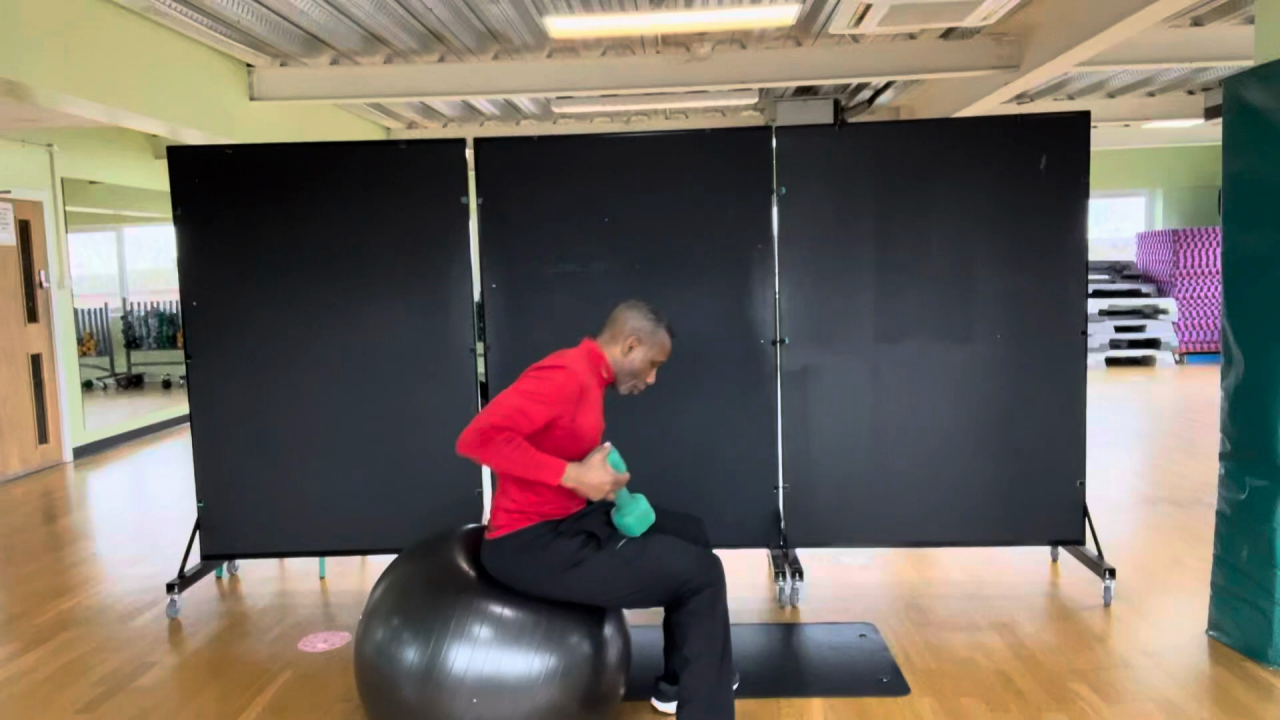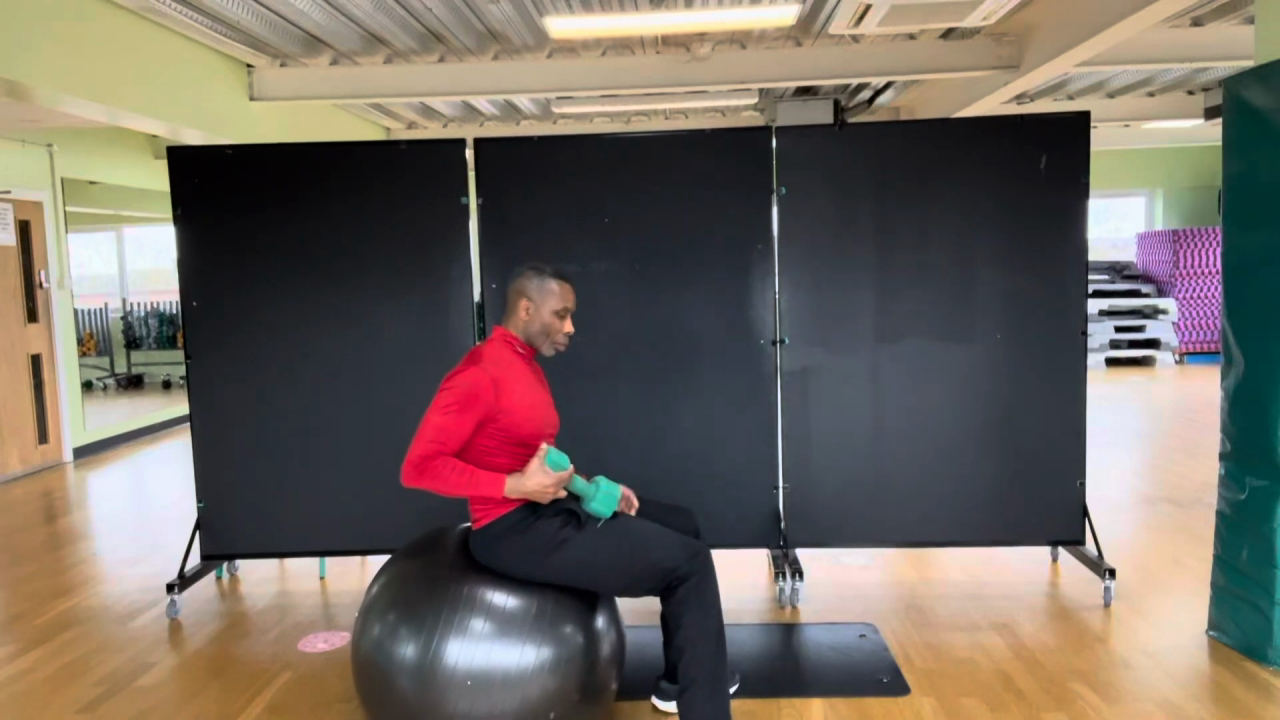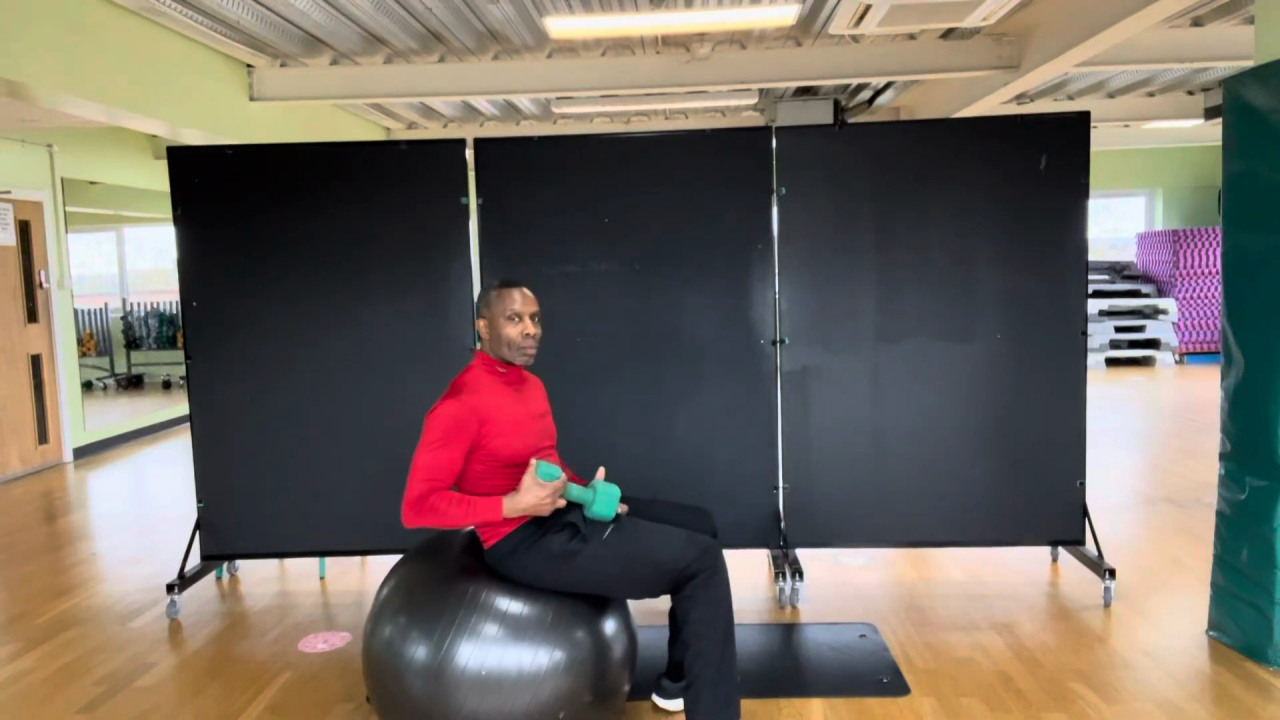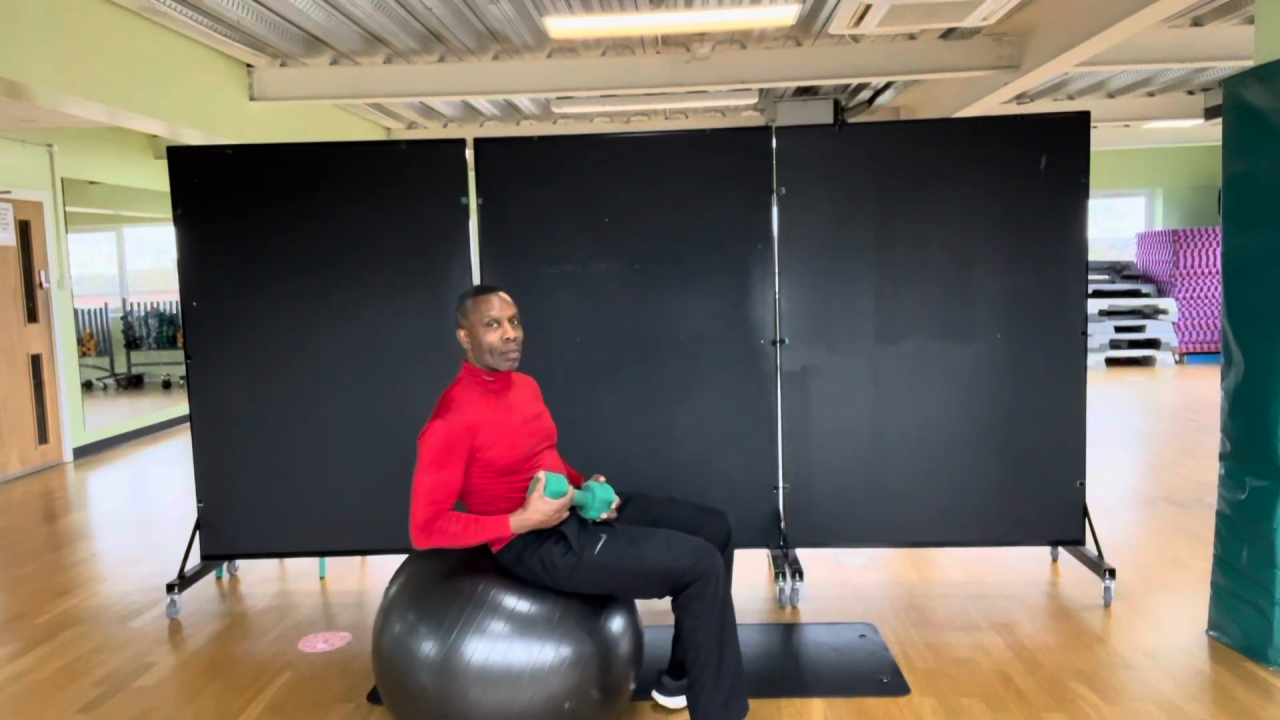
dt=0.5s
person 1, frame 1
left shoulder: (586, 379)
right shoulder: (567, 378)
right elbow: (477, 439)
left wrist: (596, 493)
right wrist: (572, 477)
left hip: (563, 522)
right hip: (531, 547)
left knee: (689, 535)
right knee: (701, 574)
left ankle: (678, 680)
person 1, frame 2
left shoulder: (526, 367)
right shoulder: (480, 374)
right elbow: (419, 467)
right wrist: (516, 486)
left hip: (550, 508)
right hip: (516, 530)
left knee: (681, 525)
right knee: (689, 562)
left ankle: (679, 679)
person 1, frame 3
left shoulder: (530, 384)
right shoulder: (462, 404)
right elbow: (418, 506)
right wrist: (514, 504)
left hip: (566, 513)
right hip: (528, 542)
left knee: (698, 526)
right knee: (700, 559)
left ankle: (680, 678)
person 1, frame 4
left shoulder: (525, 386)
right shoulder: (453, 422)
right elbow: (426, 528)
left wrist: (588, 490)
right wrist: (523, 520)
left hip: (577, 510)
right hip: (538, 543)
left knee: (714, 529)
right knee: (700, 565)
left ankle: (679, 677)
